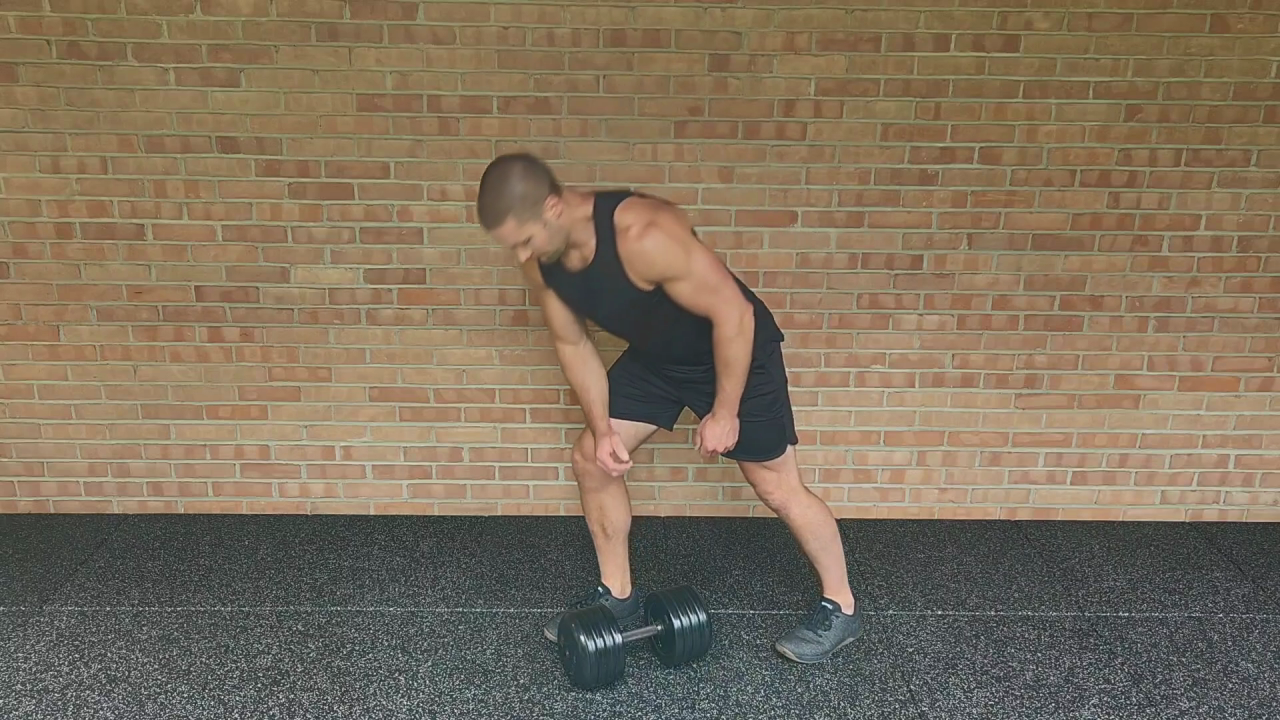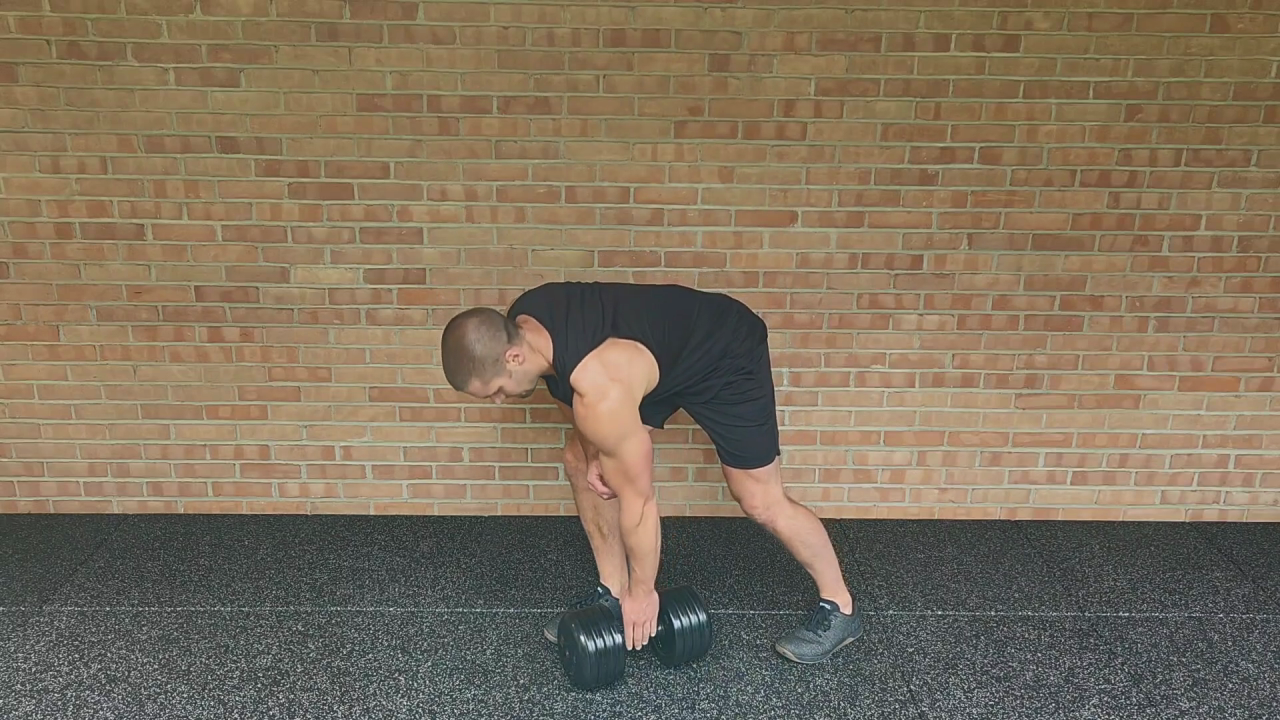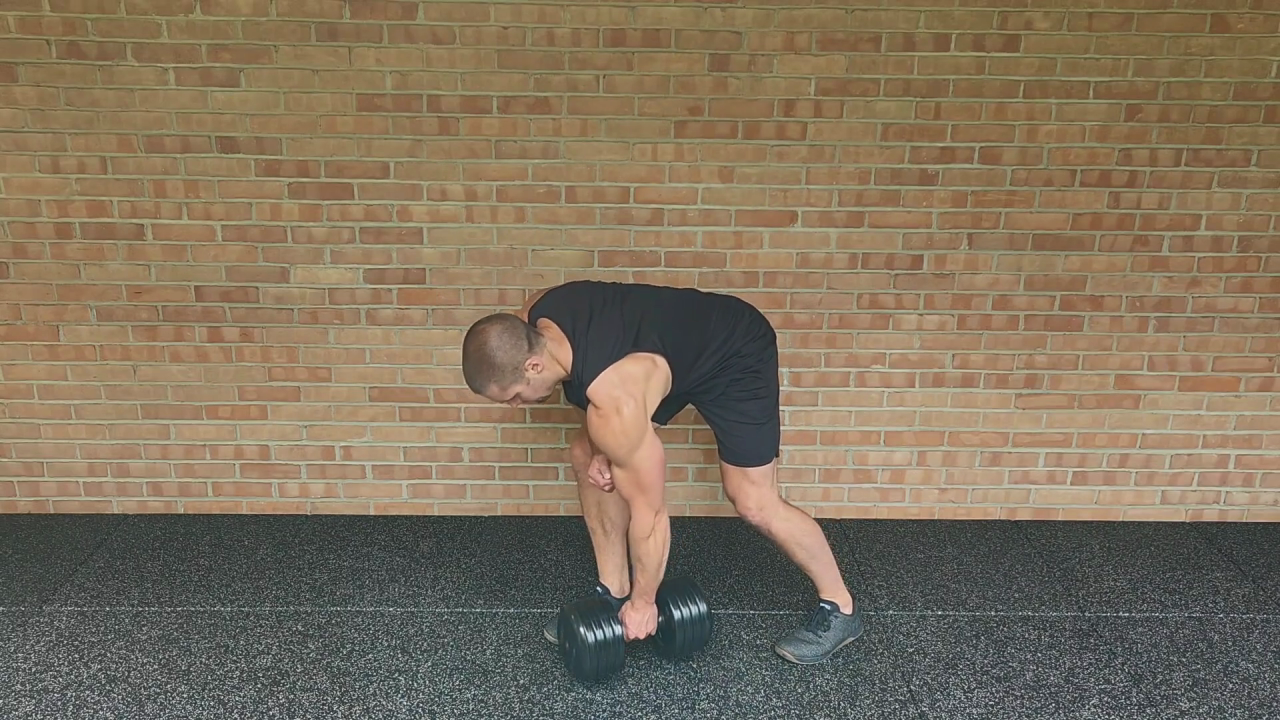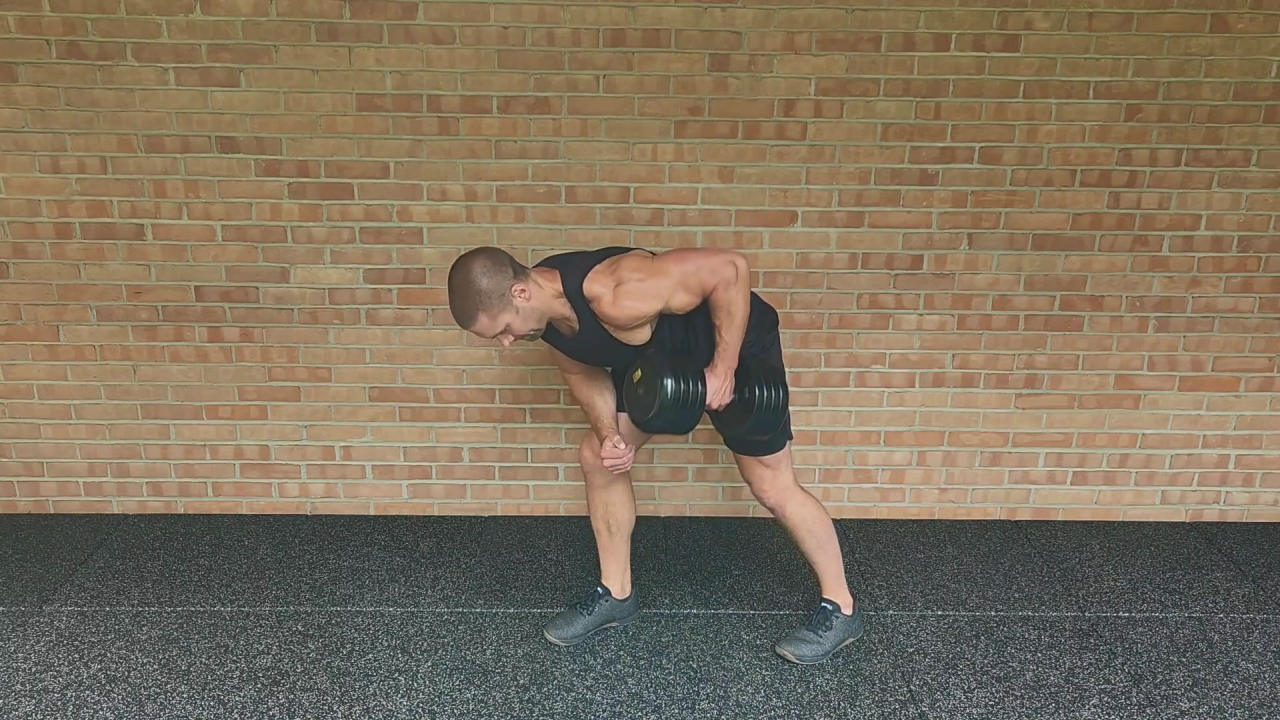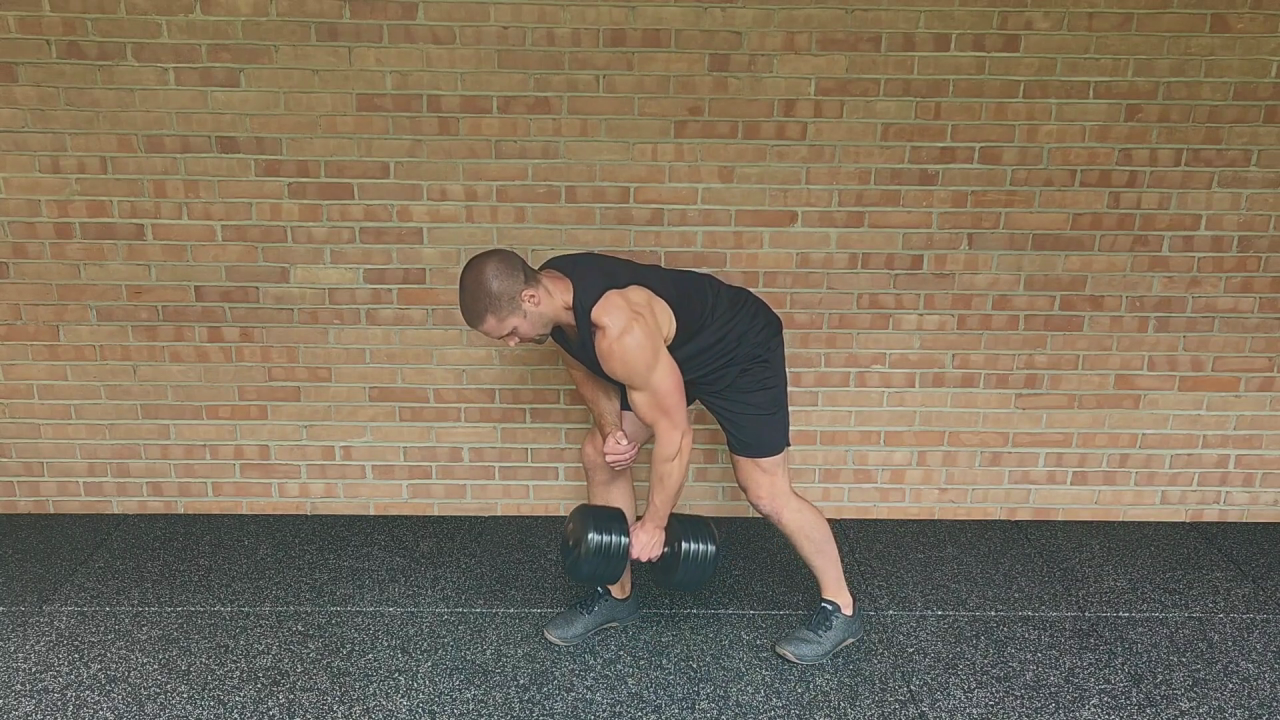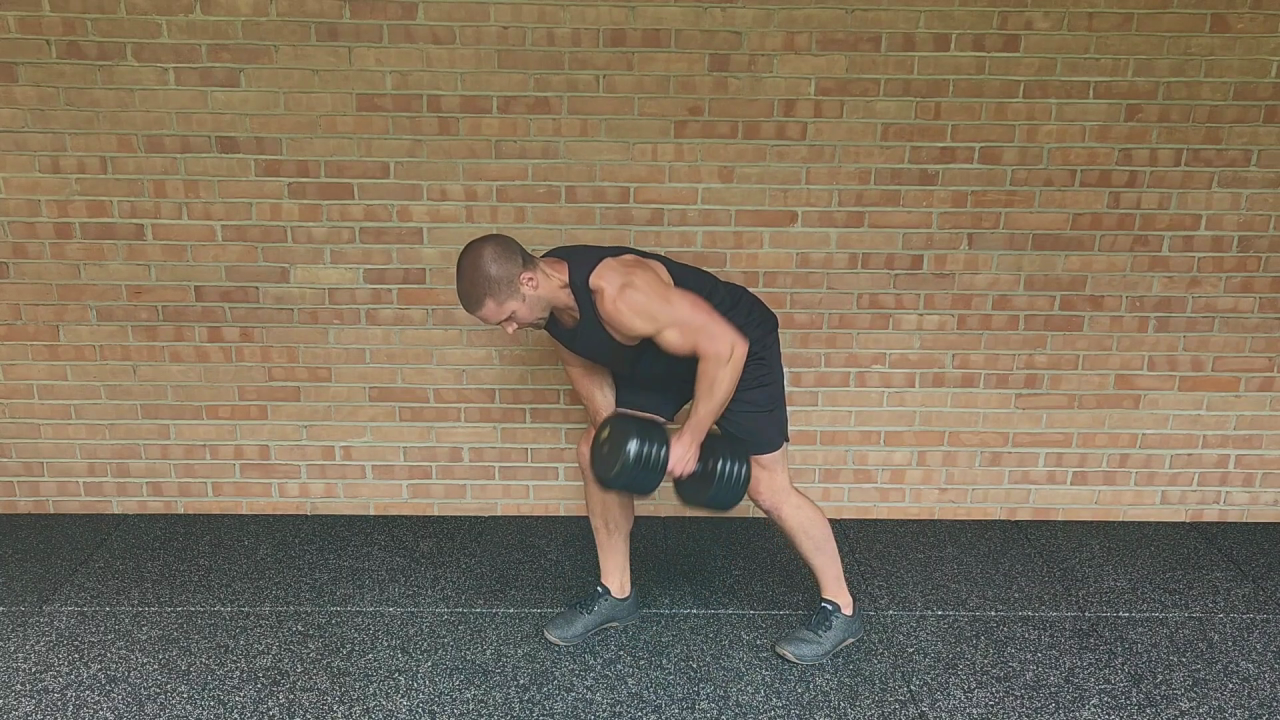
dt=0.7s
person 1, frame 1
left shoulder: (644, 236)
right shoulder: (542, 260)
left elbow: (733, 315)
right elbow: (571, 343)
left wrist: (724, 413)
right wrist: (602, 428)
left hip: (733, 354)
right hip: (654, 356)
left knee: (777, 487)
right knee: (590, 461)
left ankle: (840, 606)
right ankle: (617, 595)
person 1, frame 2
left shoulder: (600, 387)
right shoulder: (515, 322)
left elbow: (637, 500)
left wrist: (642, 592)
right wrist: (595, 451)
left hip: (726, 355)
right hip: (666, 349)
left knee: (760, 500)
right knee: (579, 461)
left ankle: (840, 608)
right ankle: (612, 591)
person 1, frame 3
left shoulder: (615, 399)
right shoulder: (531, 322)
left elbow: (649, 510)
left wrist: (644, 602)
right wrist: (600, 448)
left hip: (736, 356)
right hip: (676, 344)
left knee: (754, 503)
right knee: (585, 456)
left ankle: (840, 608)
right ankle: (614, 591)
person 1, frame 4
left shoulder: (614, 296)
right shoulder: (543, 302)
left elbow: (730, 269)
right elbow: (581, 370)
left wrist: (721, 371)
right wrist: (608, 432)
left hip: (736, 341)
right hip: (661, 354)
left knee: (772, 488)
right knee: (598, 459)
left ankle: (840, 607)
right ankle: (617, 594)
person 1, frame 5
left shoulder: (620, 331)
right shoulder: (552, 291)
left elbow: (674, 434)
right elbow: (585, 364)
left wrist: (654, 524)
right wrist: (610, 428)
left hip: (741, 349)
right hip: (672, 350)
left knee: (766, 493)
right knee: (598, 455)
left ankle: (841, 608)
right ankle: (616, 594)
person 1, frame 6
left shoulder: (617, 296)
right shoulder: (547, 293)
left elbow: (725, 348)
right elbow: (583, 364)
left wrist: (690, 441)
right wrist: (606, 426)
left hip: (737, 346)
right hip: (661, 352)
left knee: (767, 490)
right knee: (596, 453)
left ankle: (841, 608)
right ankle: (616, 594)
